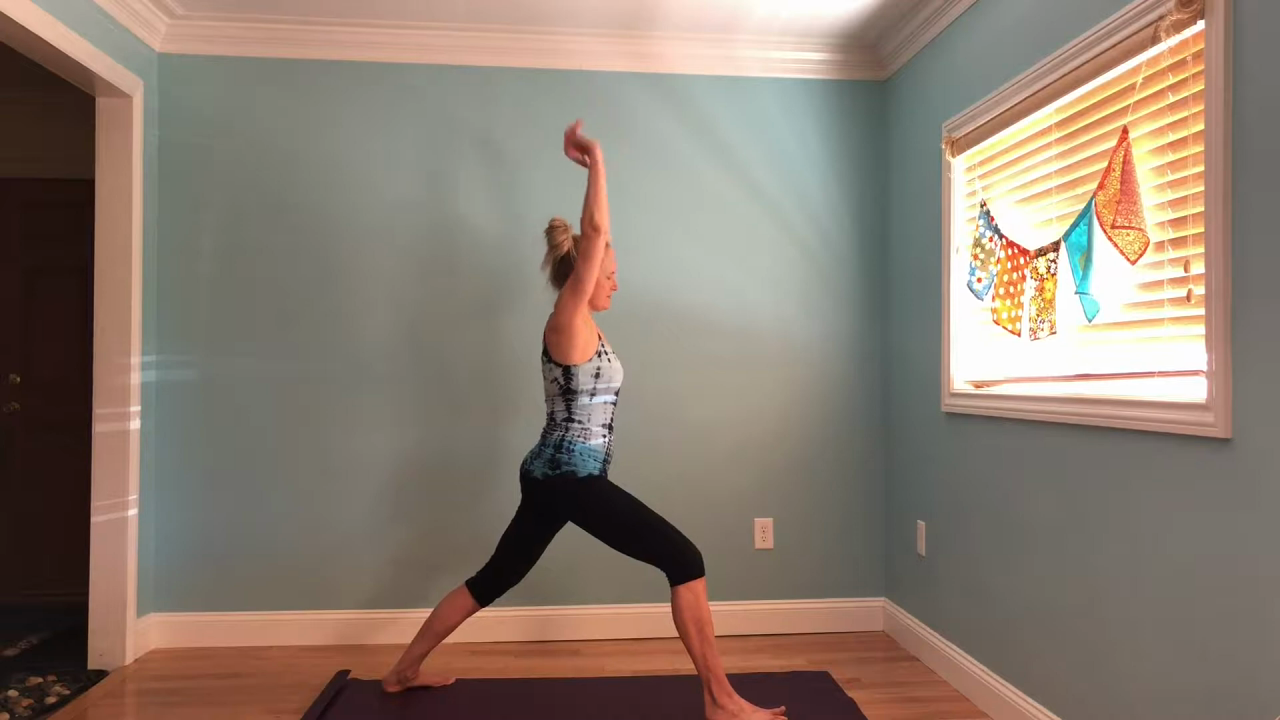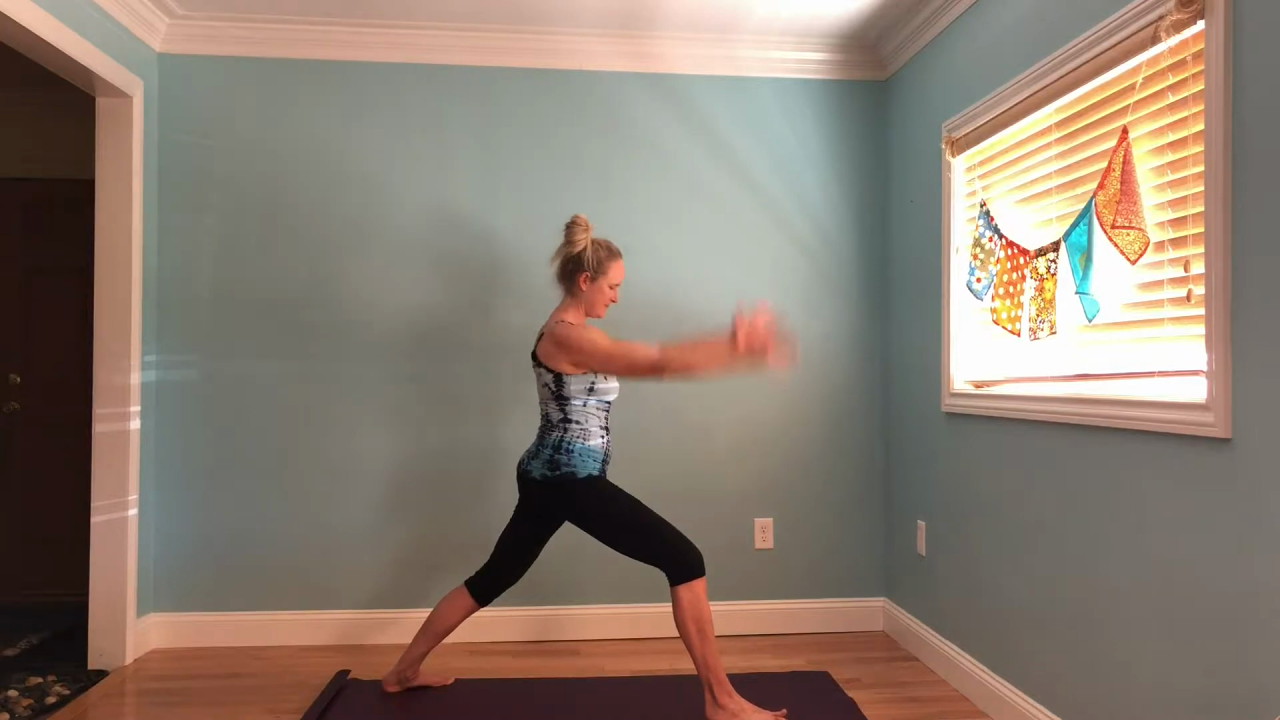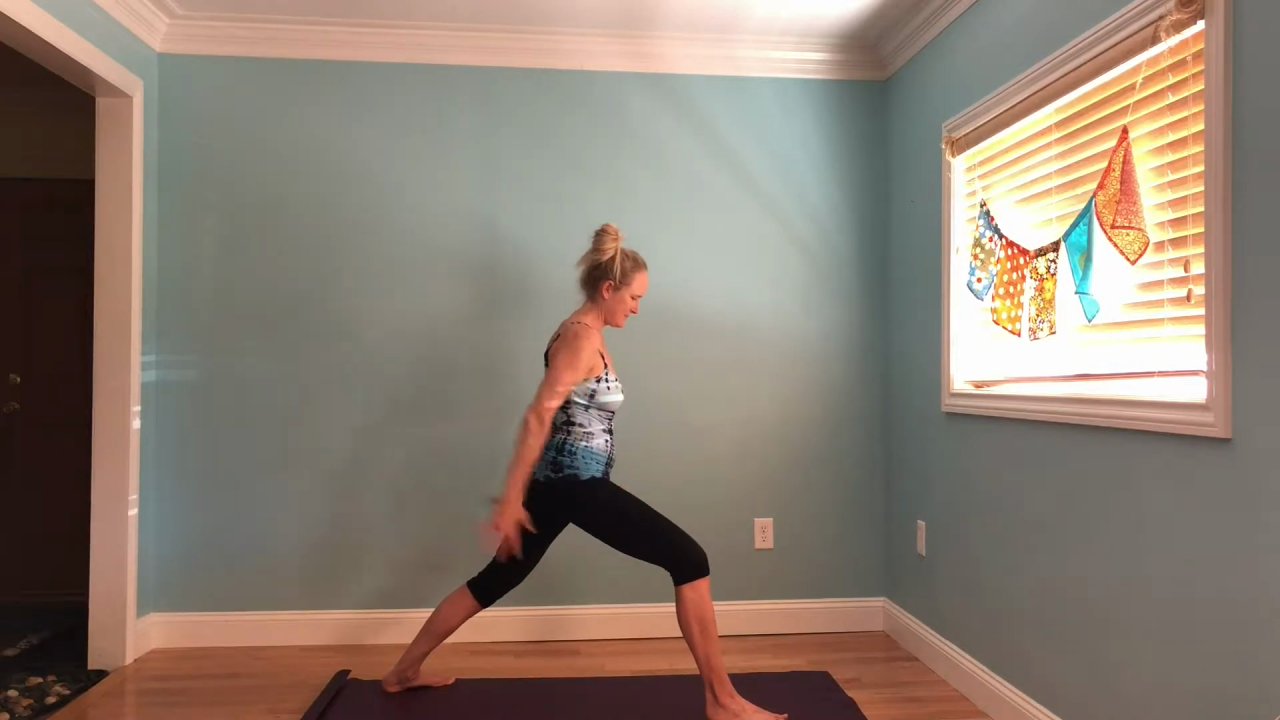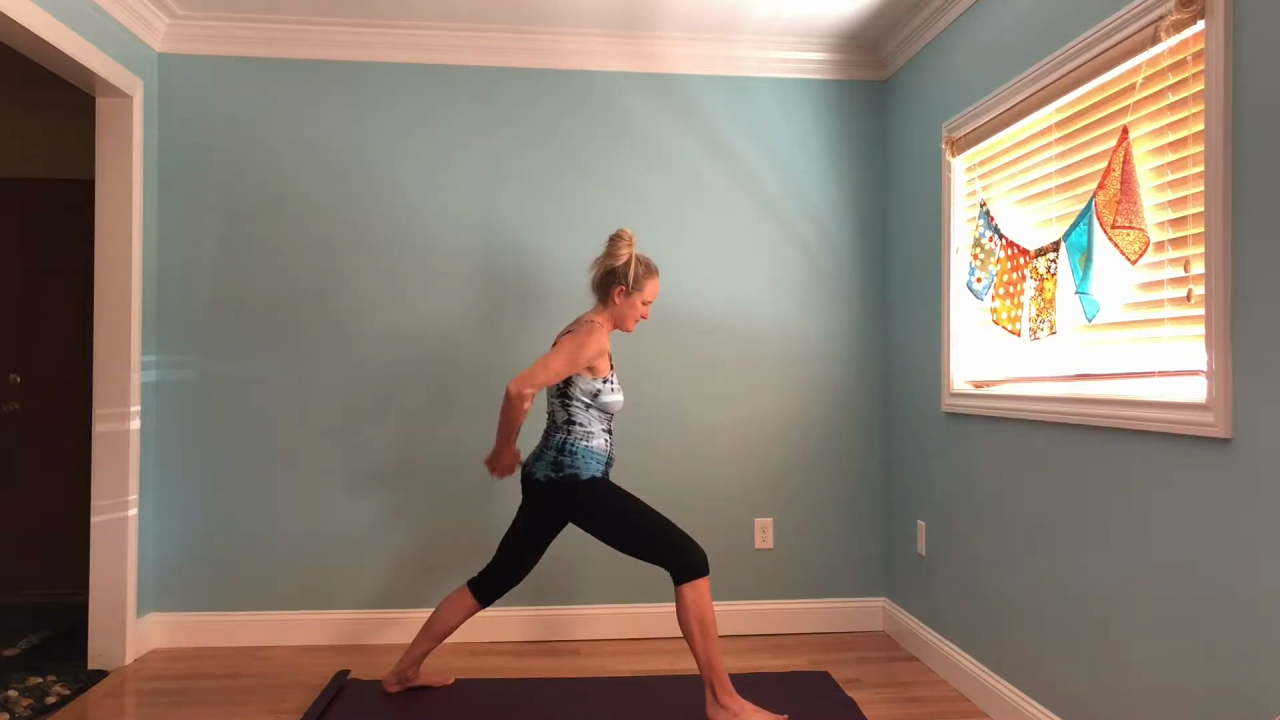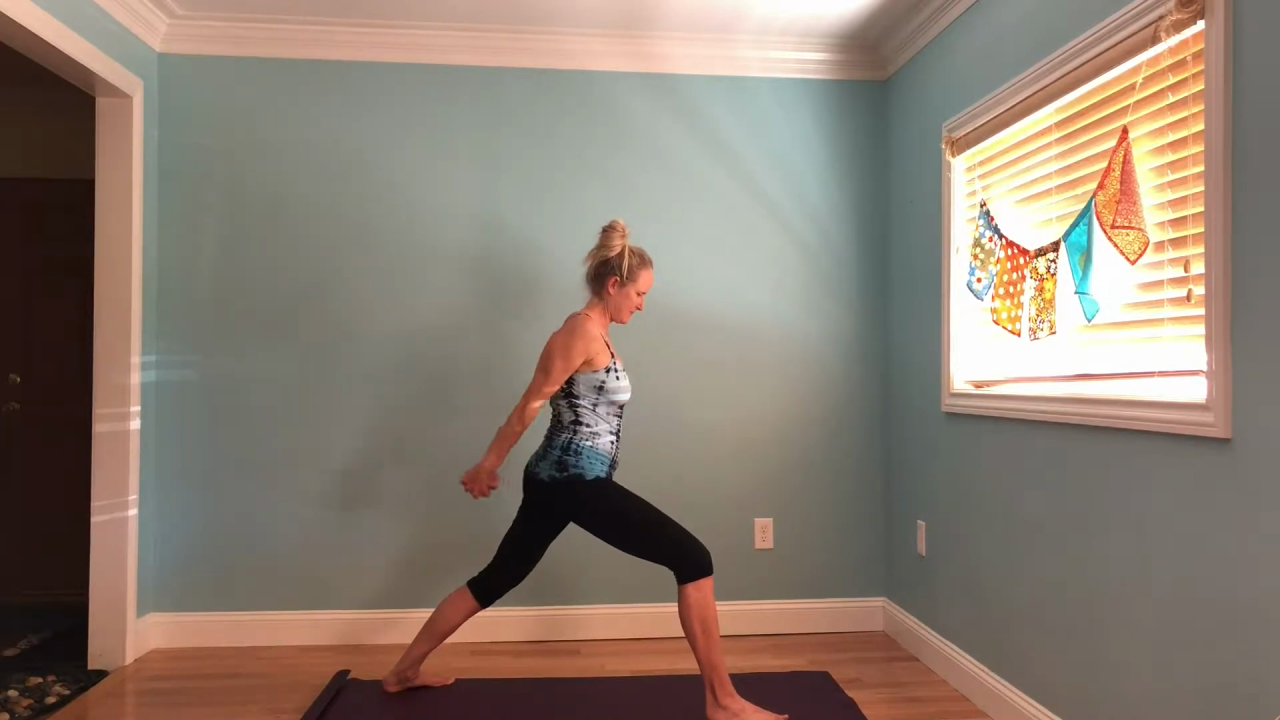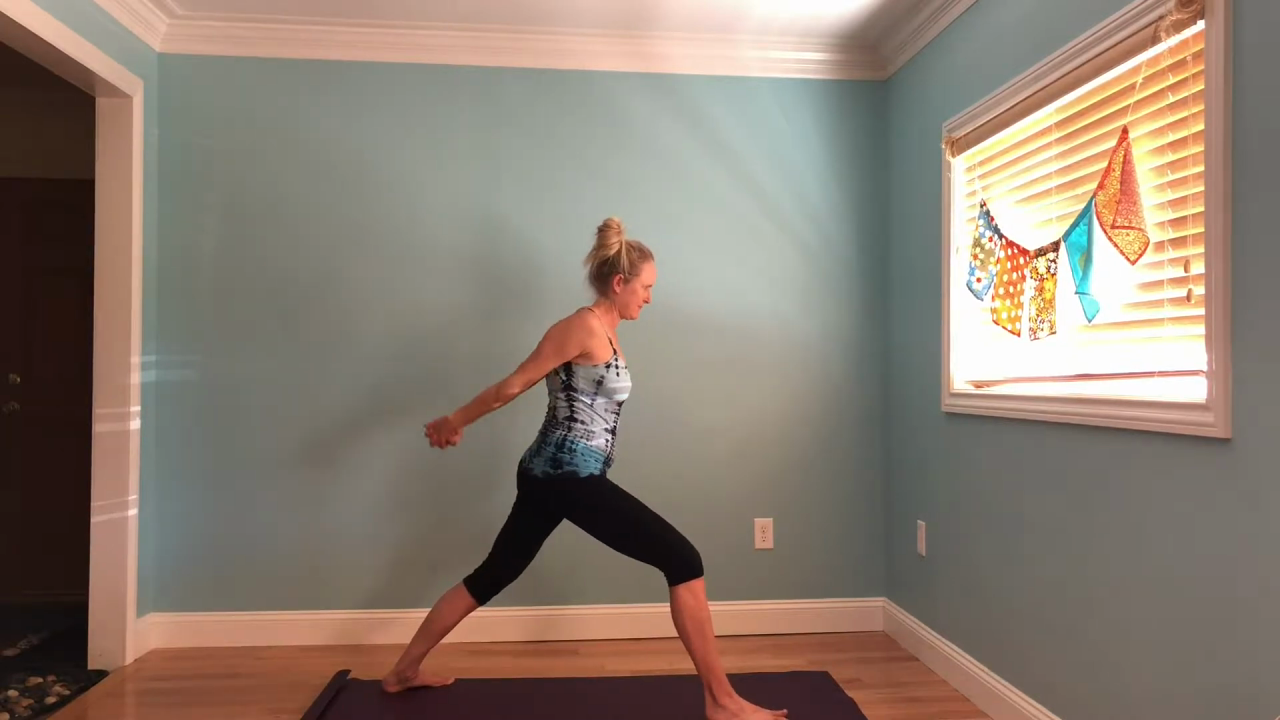
dt=0.5s
person 1, frame 1
left shoulder: (577, 327)
right shoulder: (568, 324)
left elbow: (592, 240)
right elbow: (595, 233)
left wrist: (593, 167)
right wrist: (594, 164)
left hip: (556, 474)
right hip: (570, 478)
left knee: (493, 578)
right knee: (685, 561)
left ankle: (403, 670)
person 1, frame 2
left shoulder: (574, 330)
right shoulder: (566, 335)
left elbow: (647, 356)
right elbow: (657, 364)
left wrist: (731, 341)
right wrist: (738, 351)
left hip: (551, 476)
right hip: (571, 478)
left knee: (492, 578)
right knee: (684, 562)
left ankle: (404, 670)
person 1, frame 3
left shoulder: (583, 334)
right shoulder: (582, 337)
right elbow: (540, 417)
left wrist: (518, 494)
right wrist: (511, 498)
left hip: (568, 478)
right hip: (575, 480)
left knee: (496, 578)
right knee: (689, 561)
left ankle: (405, 670)
person 1, frame 4
left shoulder: (586, 334)
right shoulder: (592, 337)
left elbow: (528, 390)
right elbow: (520, 389)
left wrist: (505, 449)
right wrist: (506, 448)
left hip: (554, 477)
right hip: (575, 480)
left knee: (495, 578)
right knee: (688, 560)
left ankle: (404, 670)
person 1, frame 5
left shoulder: (591, 331)
right shoulder: (582, 330)
left elbow: (541, 400)
right elbow: (531, 403)
left wrist: (492, 465)
right wrist: (488, 465)
left hip: (557, 477)
right hip: (578, 480)
left knee: (495, 578)
right knee: (693, 560)
left ankle: (405, 670)
person 1, frame 6
left shoulder: (604, 332)
right shoulder: (585, 326)
left elbow: (521, 385)
right elbow: (515, 383)
right wrist: (457, 419)
left hip: (551, 473)
right hip: (570, 475)
left knee: (491, 576)
right knee: (683, 562)
left ankle: (403, 670)
